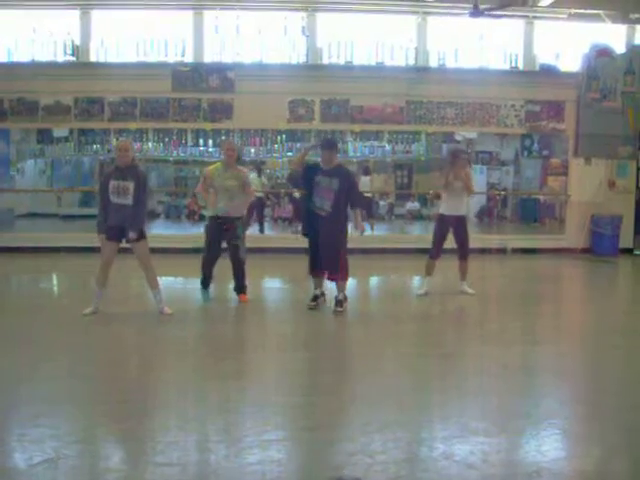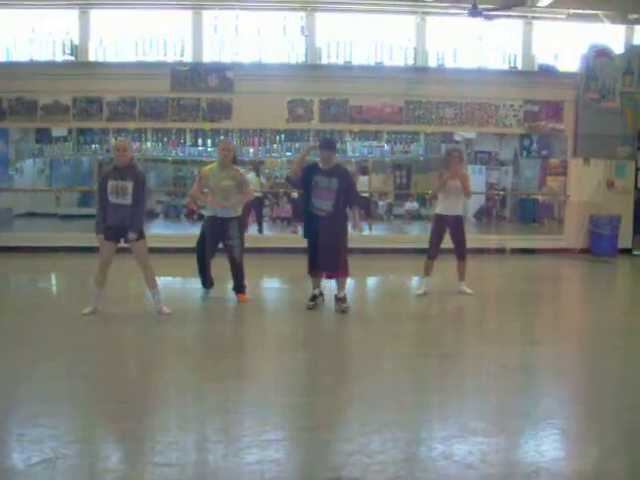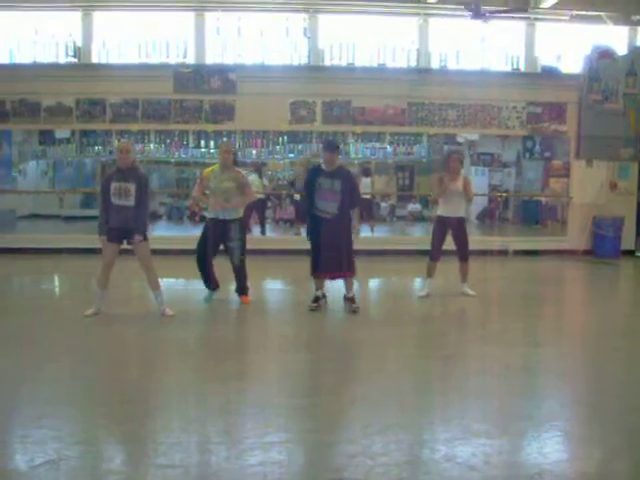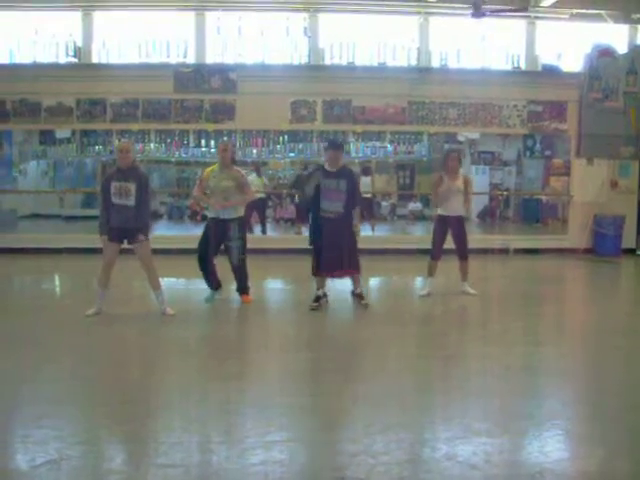
dt=0.1s
person 1, frame 1
left shoulder: (139, 175)
right shoulder: (108, 176)
left elbow: (142, 204)
right elbow: (103, 204)
left wrist: (136, 228)
right wrist: (101, 228)
left hip: (134, 227)
right hip: (112, 226)
left knee: (147, 264)
right knee: (104, 264)
left ankle: (161, 305)
right ankle: (95, 305)
person 1, frame 2
left shoulder: (138, 175)
right shoulder: (107, 176)
left elbow: (141, 204)
right elbow: (101, 204)
left wrist: (135, 228)
right wrist: (99, 229)
left hip: (133, 227)
right hip: (111, 226)
left knee: (145, 264)
right knee: (103, 264)
left ankle: (159, 304)
right ankle: (94, 304)
person 1, frame 3
left shoulder: (141, 177)
right shoulder: (109, 178)
left elbow: (144, 206)
right elbow: (104, 206)
left wrist: (141, 230)
right wrist: (102, 230)
left hip: (134, 228)
right hip: (114, 228)
left knee: (148, 265)
right knee: (106, 265)
left ankle: (162, 306)
right ankle: (97, 306)
person 1, frame 4
left shoulder: (141, 177)
right shoulder: (109, 177)
left elbow: (145, 205)
right elbow: (104, 205)
left wrist: (144, 230)
right wrist: (103, 230)
left hip: (135, 227)
right hip: (114, 227)
left knee: (149, 265)
right knee: (106, 265)
left ankle: (163, 305)
right ankle: (98, 306)
person 2, frame 1
left shoulder: (345, 174)
right shoulder: (313, 169)
left elbow: (354, 199)
right elbow: (294, 168)
left wrist: (358, 220)
right wrist: (307, 150)
left hip: (336, 224)
right hip: (315, 222)
left knee: (338, 259)
right knee: (316, 258)
left ankle: (340, 297)
right ankle: (318, 292)
person 2, frame 2
left shoulder: (343, 173)
right shoulder: (311, 170)
left elbow: (352, 199)
right elbow: (292, 178)
left wrist: (356, 219)
right wrist: (305, 154)
left hip: (336, 223)
right hip: (314, 222)
left knee: (338, 258)
right knee: (315, 257)
left ankle: (341, 295)
right ankle: (316, 292)
person 2, frame 3
left shoulder: (346, 175)
right shoulder: (314, 172)
left elbow: (354, 201)
left wrist: (355, 221)
left hip: (341, 224)
right hip: (318, 223)
left knee: (345, 258)
right knee: (318, 259)
left ankle: (349, 295)
right ankle: (319, 294)
person 2, frame 4
left shoulder: (349, 174)
right shoulder: (317, 173)
left elbow: (355, 200)
right elbow: (307, 195)
left wrist: (356, 220)
right wrist: (312, 183)
left hip: (344, 223)
right hip: (322, 223)
left knee: (350, 257)
right knee: (320, 258)
left ankle: (357, 291)
right ankle: (320, 293)
person 3, frame 1
left shoulder: (242, 173)
right shoulder: (211, 171)
left elbow: (250, 196)
right elbow: (201, 191)
left wrist: (237, 208)
right wrist: (214, 205)
left hip: (236, 219)
right hip: (216, 217)
left knee: (238, 256)
right knee: (211, 253)
left ankle: (241, 290)
right ankle: (204, 286)
person 3, frame 2
left shoulder: (238, 173)
right shoulder: (207, 171)
left elbow: (249, 195)
right elbow: (194, 191)
left wrist: (229, 204)
right wrist: (209, 203)
left hip: (233, 218)
right hip: (213, 218)
left knee: (235, 256)
right knee: (204, 253)
left ankle: (240, 290)
right ankle: (207, 286)
person 3, frame 3
left shoulder: (239, 175)
right shoulder: (209, 173)
left elbow: (250, 196)
right elbow: (196, 193)
left wrist: (231, 205)
right wrist: (210, 203)
left hip: (235, 220)
right hip: (214, 219)
left knee: (237, 257)
right knee: (203, 255)
left ankle: (243, 291)
right ankle: (212, 287)
person 3, frame 4
left shoulder: (238, 174)
right shoulder: (209, 173)
left elbow: (249, 195)
right elbow: (196, 193)
left wrist: (229, 204)
right wrist: (211, 203)
left hip: (235, 219)
right hip: (215, 219)
left knee: (237, 257)
right knee: (205, 254)
left ankle: (244, 291)
right ankle: (214, 287)
person 4, frame 1
left shoulder: (466, 176)
right shoulder: (447, 174)
left elbow: (470, 191)
right elbow: (444, 188)
left wrist: (462, 177)
right wrist: (453, 176)
left hip: (460, 217)
right hip: (444, 216)
left knee: (464, 252)
right knee: (435, 251)
left ankle: (463, 284)
right ankle: (426, 284)
person 4, frame 2
left shoulder: (463, 176)
right shoulder: (442, 175)
left elbow: (468, 194)
right elbow: (437, 191)
left wrist: (461, 179)
right wrist: (448, 176)
left hip: (457, 217)
right hip: (441, 216)
left knee: (461, 252)
right knee: (432, 251)
left ankle: (462, 284)
right ankle: (425, 284)
person 4, frame 3
left shoulder: (465, 180)
right shoulder: (441, 178)
left elbow: (470, 200)
right elbow: (437, 195)
left wrist: (467, 195)
right wrist: (446, 185)
left hip: (458, 219)
right hip: (442, 218)
left knee: (464, 253)
right knee: (435, 252)
left ankle: (464, 286)
right ankle: (427, 286)
person 4, frame 4
left shoulder: (465, 179)
right shoulder: (440, 178)
left elbow: (468, 198)
right elbow: (435, 201)
left wrist: (467, 206)
right wrist: (440, 200)
left hip: (458, 218)
right hip: (442, 217)
left knee: (463, 252)
right knee: (436, 251)
left ankle: (465, 285)
right ankle: (428, 285)
